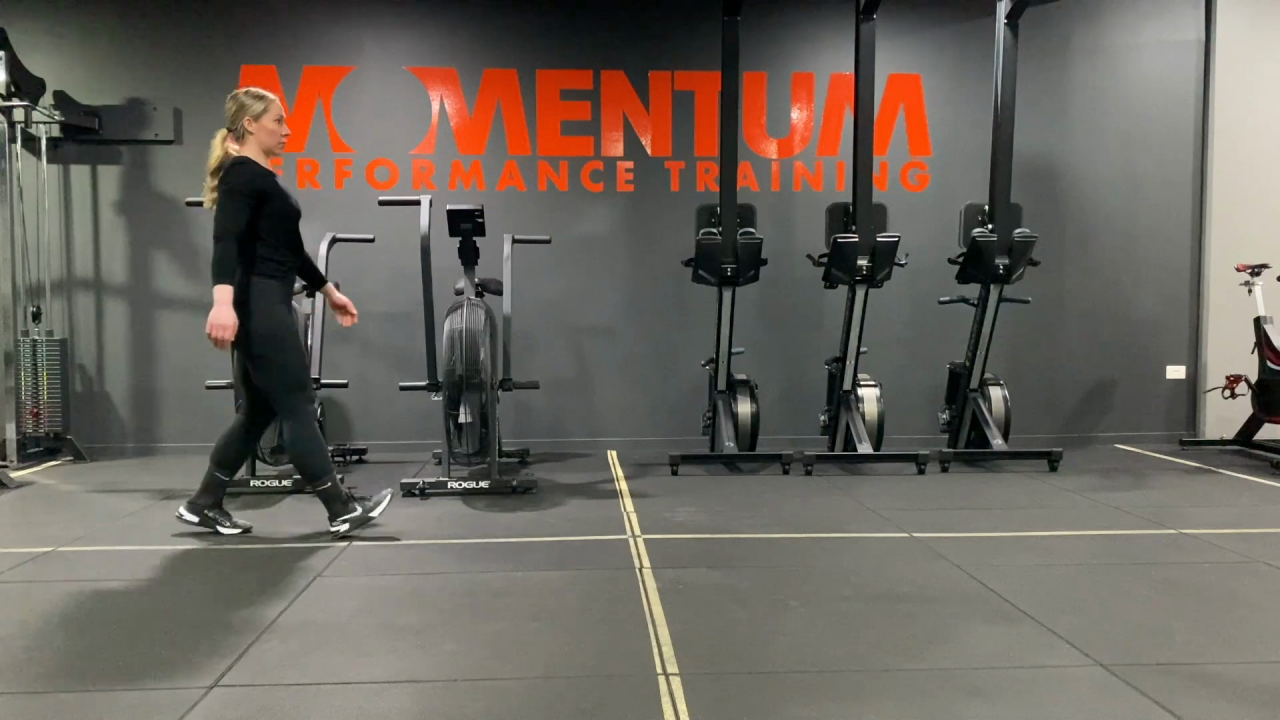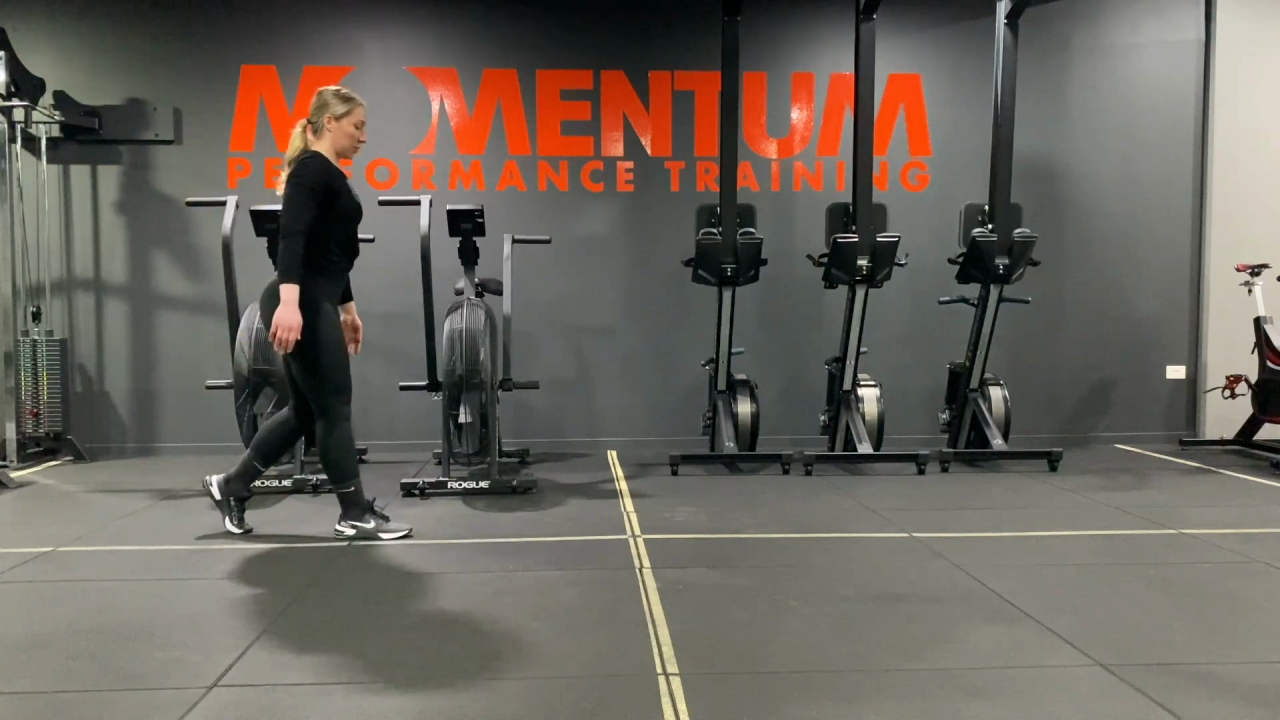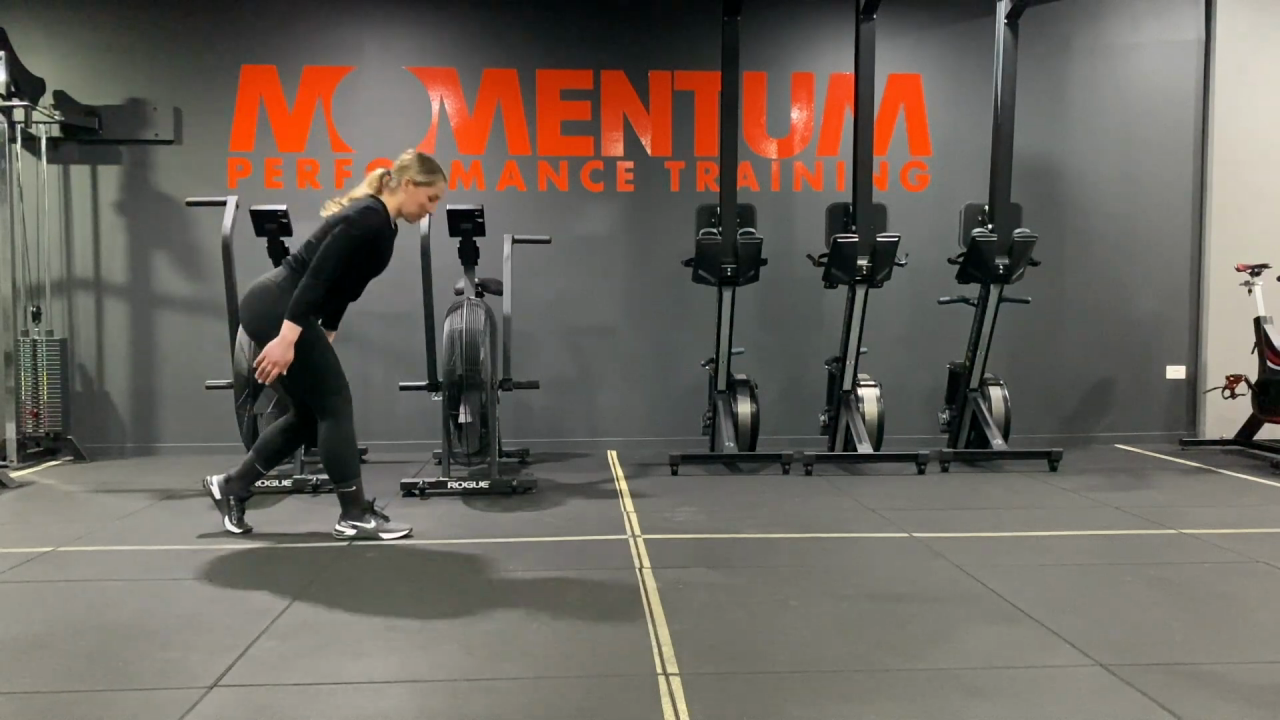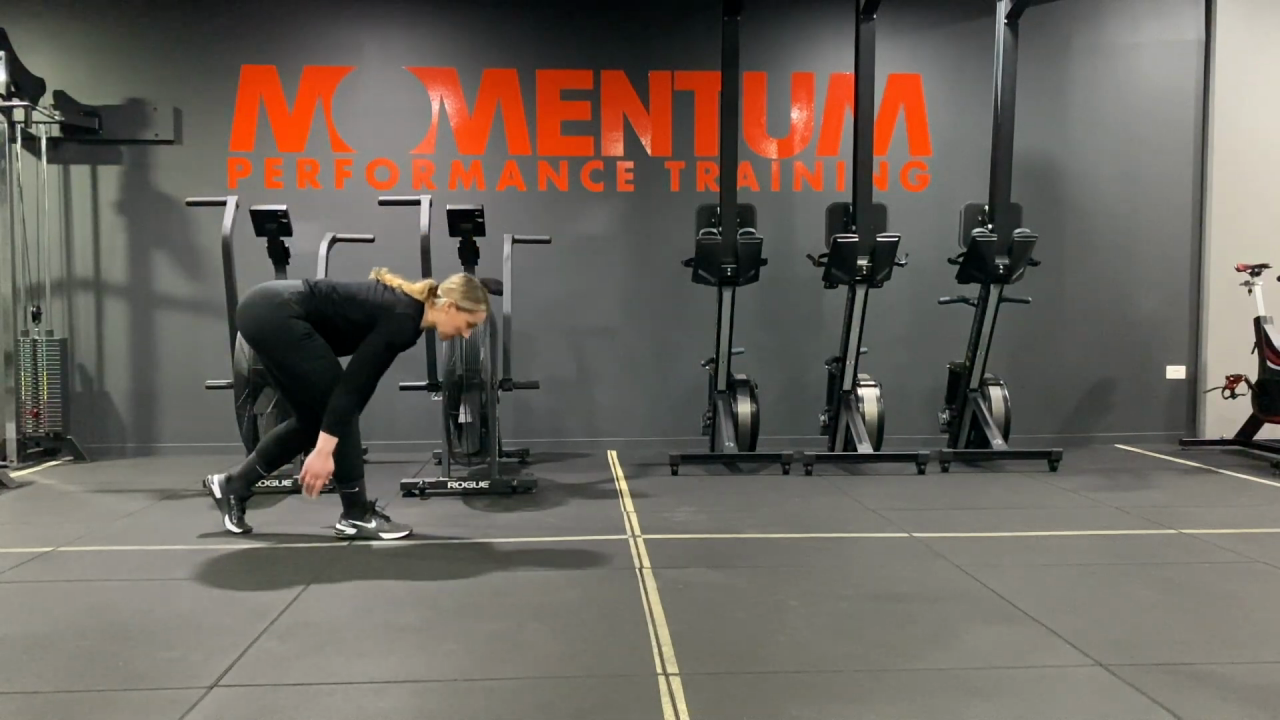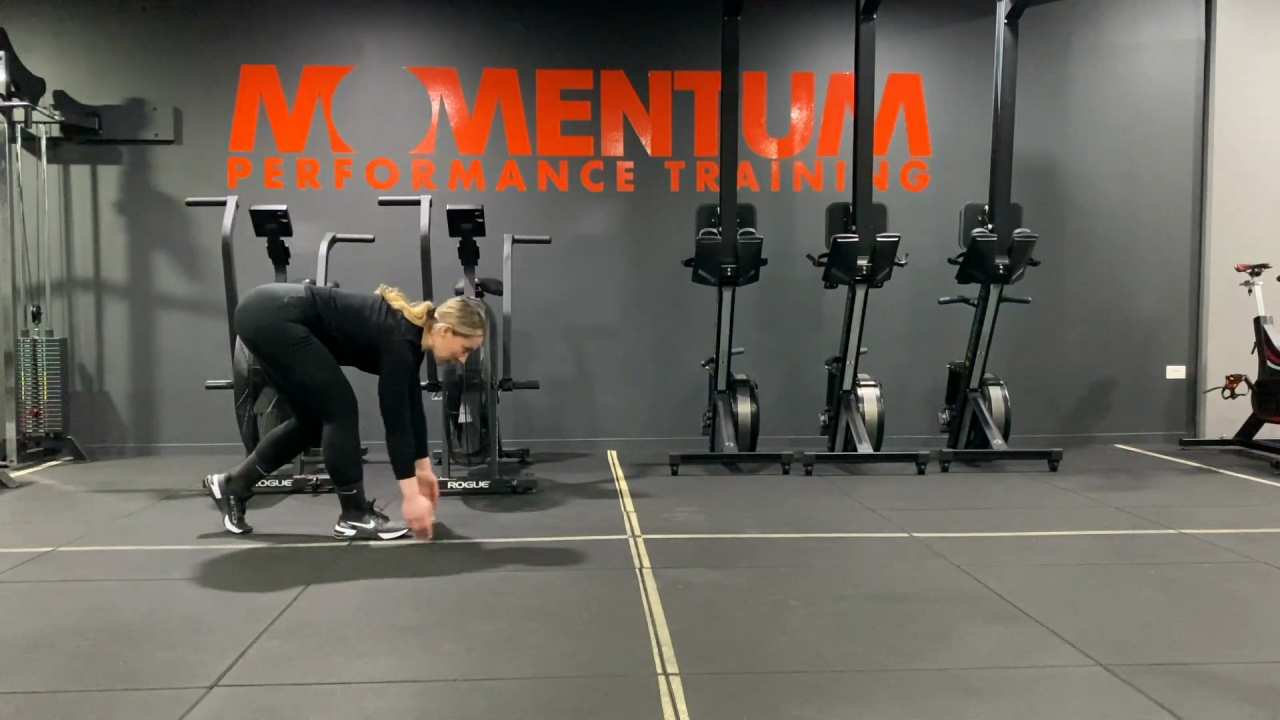
dt=0.5s
person 1, frame 1
left shoulder: (262, 176)
right shoulder: (241, 174)
left elbow: (286, 246)
right elbow: (226, 242)
left wrist: (327, 290)
right wrist: (222, 301)
left hip: (267, 305)
right hip: (255, 306)
left knee: (259, 410)
right knee: (296, 405)
left ankle: (203, 503)
right ankle: (343, 510)
person 1, frame 2
left shoulder: (329, 173)
right shoulder: (311, 168)
right elbow: (292, 238)
left wrist: (347, 309)
right wrist: (288, 302)
left hip: (316, 301)
right hip: (302, 302)
left knee: (307, 408)
right knee: (333, 407)
left ankle: (231, 485)
right ankle: (355, 515)
person 1, frame 3
left shoulder: (378, 221)
right shoulder: (369, 220)
right elbow: (317, 275)
left wrist: (324, 337)
right wrist: (287, 339)
left hip: (273, 308)
right hip: (274, 310)
left knee: (312, 409)
right knee: (332, 403)
left ankle: (232, 486)
right ankle: (355, 516)
person 1, frame 4
left shoulder: (406, 309)
right shoulder: (403, 320)
left elbow: (361, 380)
right elbow: (352, 384)
right wrist: (324, 451)
left hip: (267, 313)
right hip: (275, 317)
left knee: (312, 420)
right knee: (333, 413)
left ankle: (233, 486)
right ankle: (357, 515)
person 1, frame 5
left shoulder: (409, 334)
right shoulder: (400, 342)
left elbow: (411, 409)
right elbow: (395, 420)
left wrist: (423, 467)
right wrist: (410, 494)
left hip: (265, 315)
right hip: (273, 320)
left knee: (313, 418)
right knee: (340, 410)
left ankle: (232, 486)
right ankle: (355, 515)
